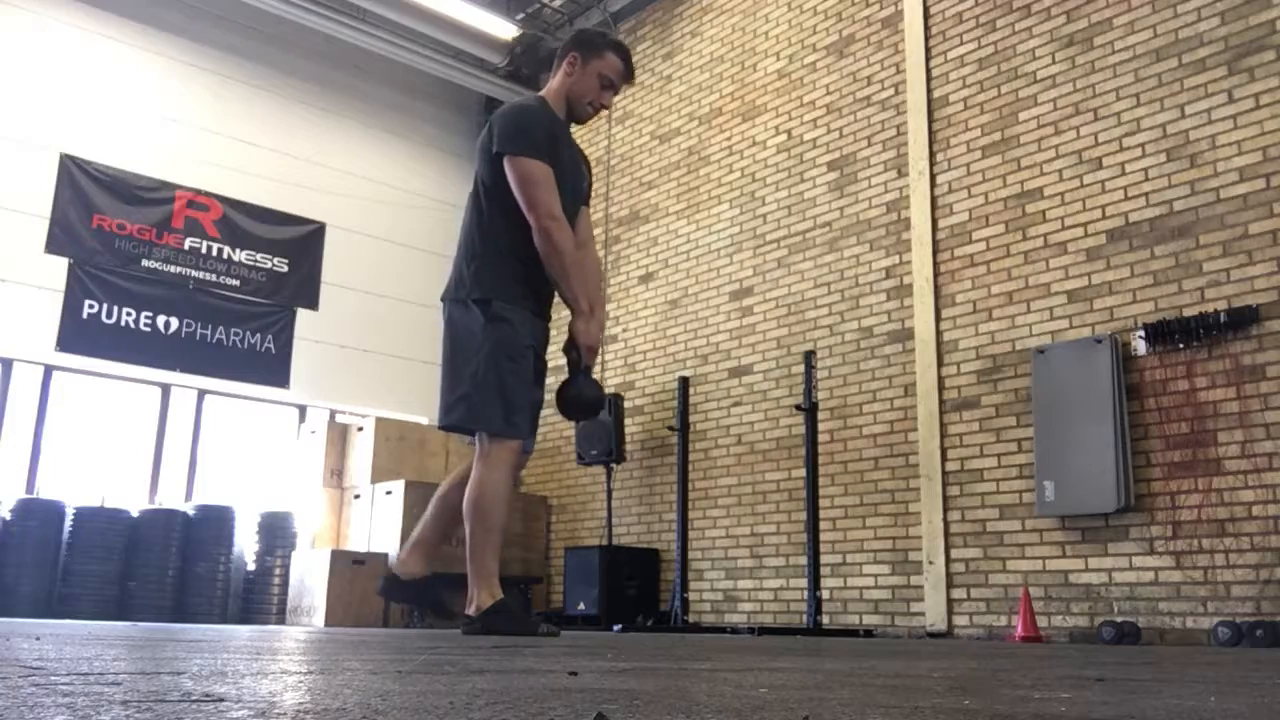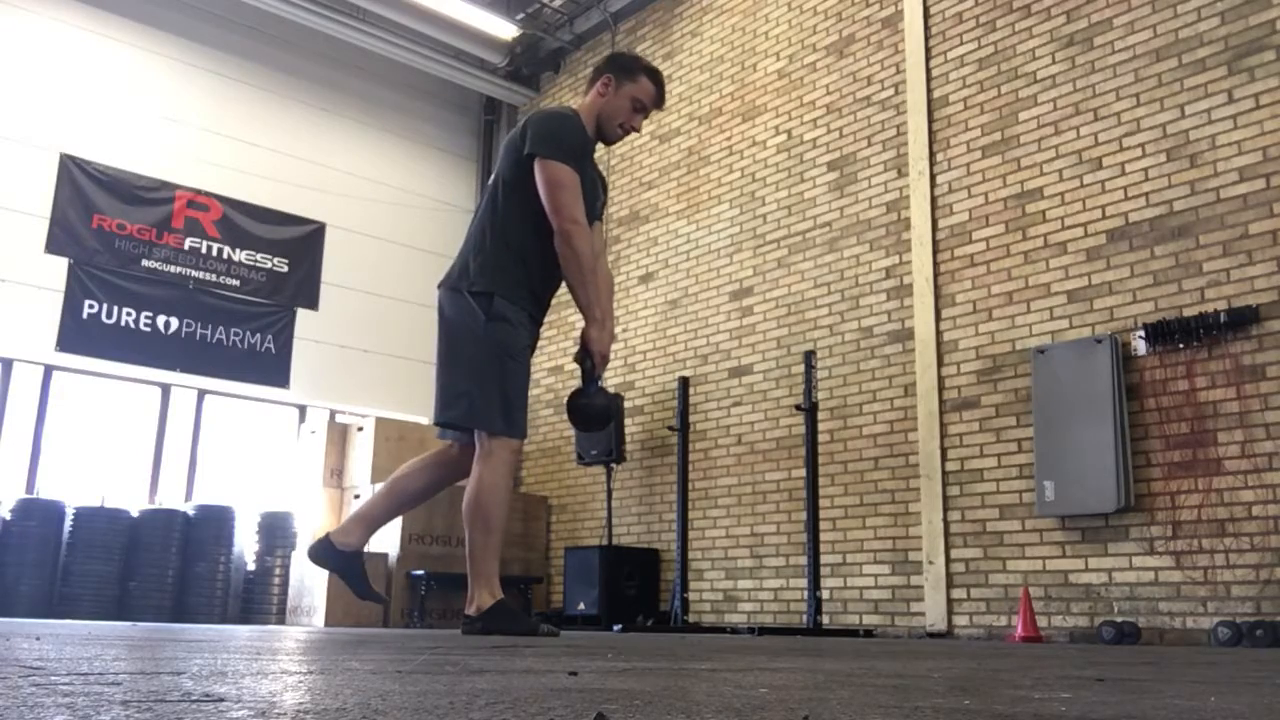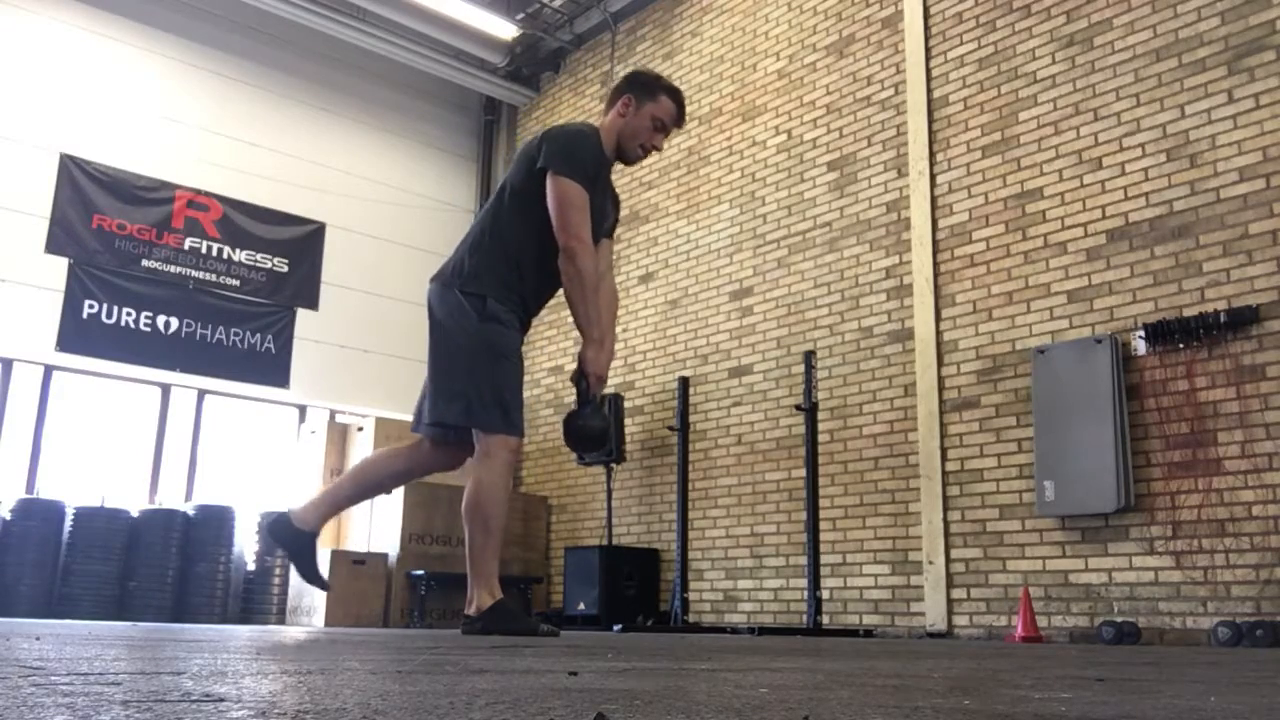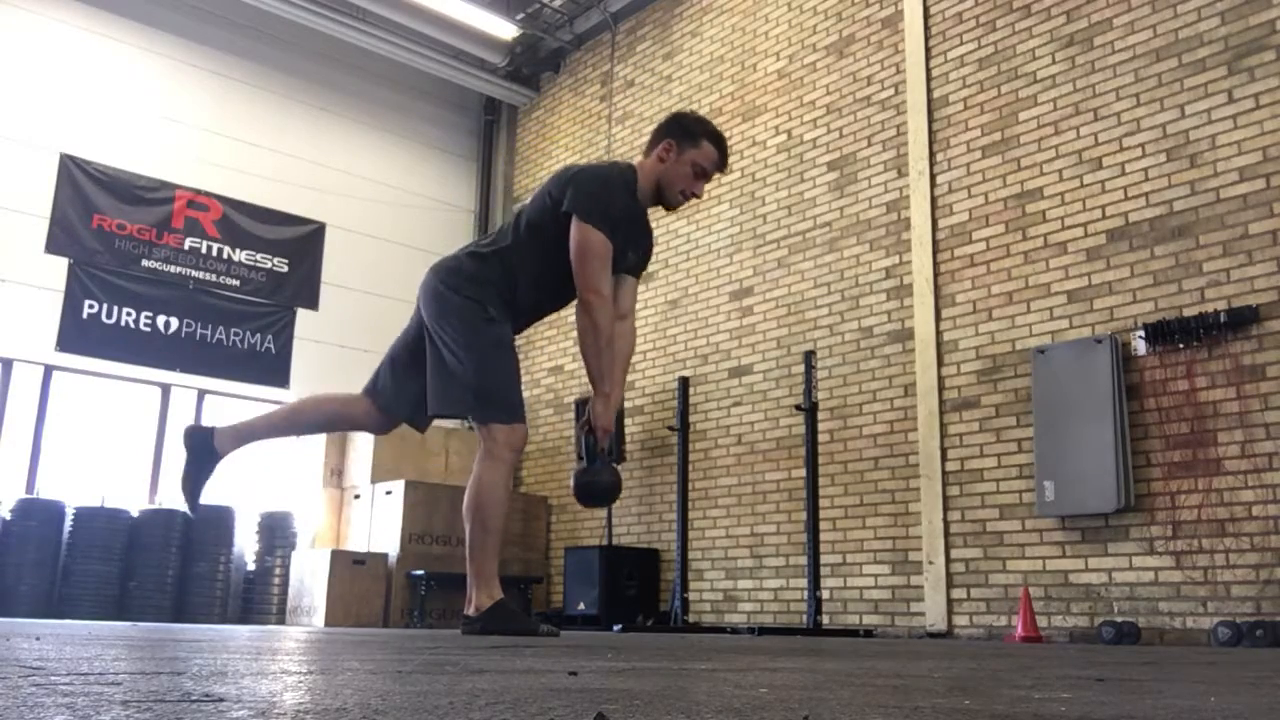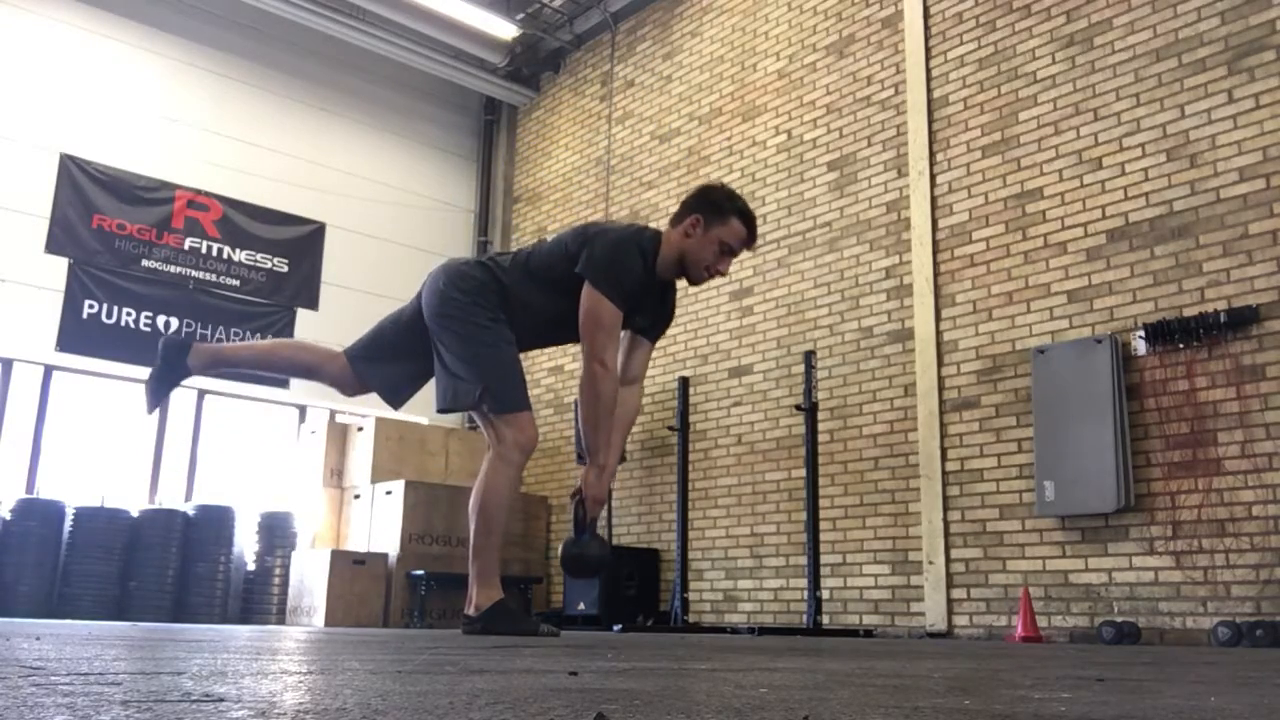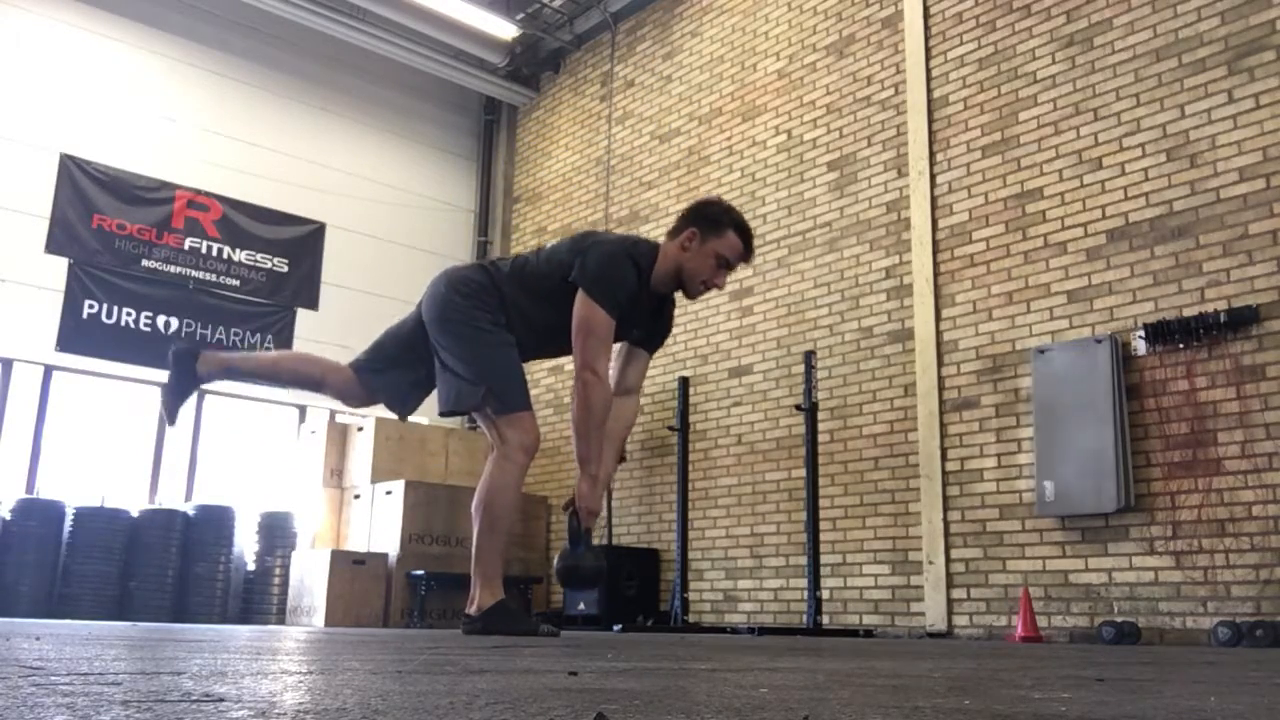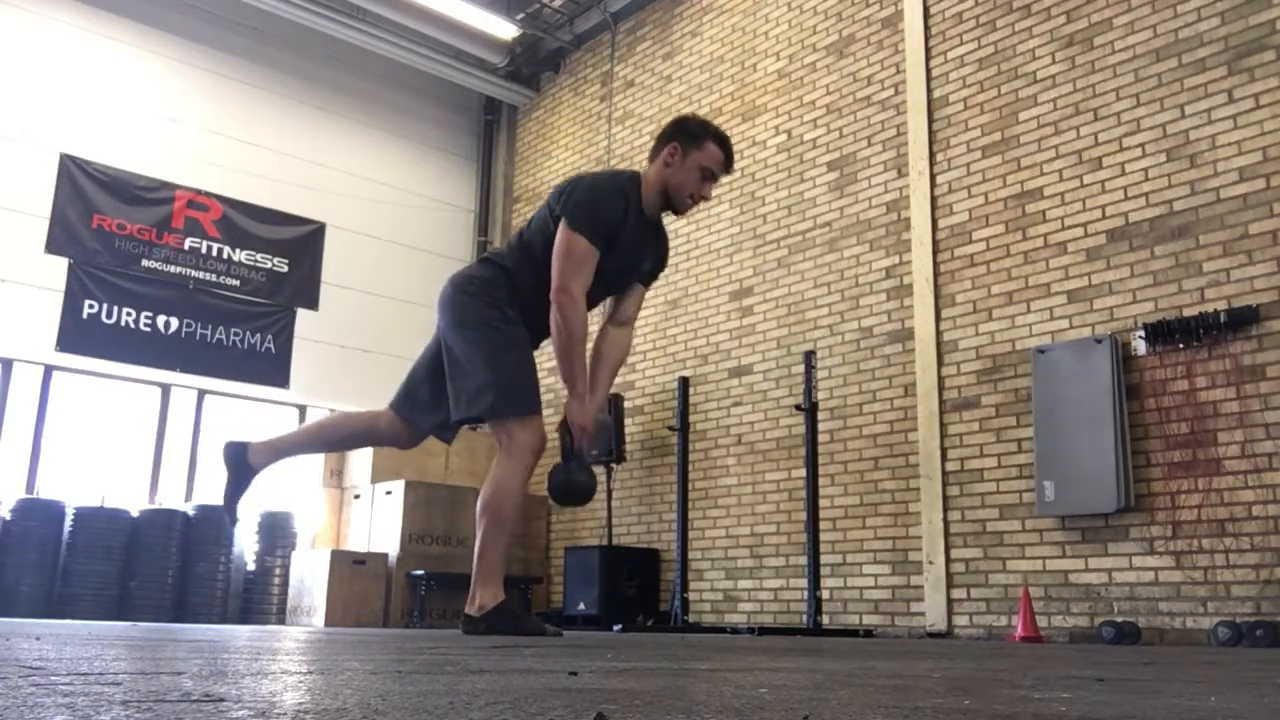
dt=0.7s
person 1, frame 1
left shoulder: (573, 155)
right shoulder: (522, 121)
left elbow: (584, 246)
right elbow: (545, 227)
left wrist: (596, 318)
right wrist: (581, 314)
left hip: (518, 312)
right hip: (492, 303)
left knee: (503, 450)
right knee: (503, 446)
left ankle: (411, 567)
right ankle: (484, 603)
person 1, frame 2
left shoulder: (591, 174)
right shoulder: (554, 128)
left elbow: (595, 261)
right elbow: (568, 232)
left wrist: (605, 329)
right wrist: (594, 324)
left hip: (502, 309)
right hip: (488, 299)
left knee: (471, 448)
right knee: (499, 444)
left ankle: (345, 540)
right ankle: (484, 603)
person 1, frame 3
left shoulder: (605, 194)
right shoulder: (572, 144)
left elbow: (602, 277)
right elbow: (573, 250)
left wrist: (605, 351)
right wrist: (591, 344)
left hip: (486, 307)
right hip: (476, 296)
left knee: (445, 445)
right knee: (499, 443)
left ankle: (302, 521)
right ankle: (484, 602)
person 1, frame 4
left shoulder: (638, 233)
right shoulder: (600, 186)
left elbow: (621, 319)
right elbow: (592, 301)
left wrist: (612, 403)
right wrist: (601, 398)
left hip: (466, 304)
right hip: (467, 294)
left knee: (374, 413)
right knee: (504, 439)
left ankle: (219, 441)
right ankle: (483, 603)
person 1, frame 5
left shoulder: (659, 298)
right shoulder: (621, 252)
left elbow: (628, 385)
right elbow: (597, 367)
left wrist: (607, 467)
right wrist: (595, 467)
left hip: (456, 302)
right hip: (465, 295)
left knee: (344, 374)
right knee: (515, 437)
left ankle: (193, 355)
right ankle: (484, 602)
person 1, frame 6
left shoulder: (657, 310)
right shoulder: (614, 262)
left elbow: (624, 396)
right elbow: (589, 377)
left wrist: (602, 479)
right wrist: (589, 477)
left hip: (457, 308)
right hip: (466, 301)
left knee: (350, 385)
right knee: (517, 440)
left ankle: (205, 362)
right ankle: (486, 602)
person 1, frame 7
left shoulder: (653, 245)
right shoulder: (599, 194)
left elbow: (619, 326)
right elbow: (565, 298)
left wrist: (594, 403)
right wrist: (577, 397)
left hip: (496, 318)
right hip: (483, 302)
left knee: (401, 426)
right knee: (523, 441)
left ankle: (255, 456)
right ankle: (485, 603)
